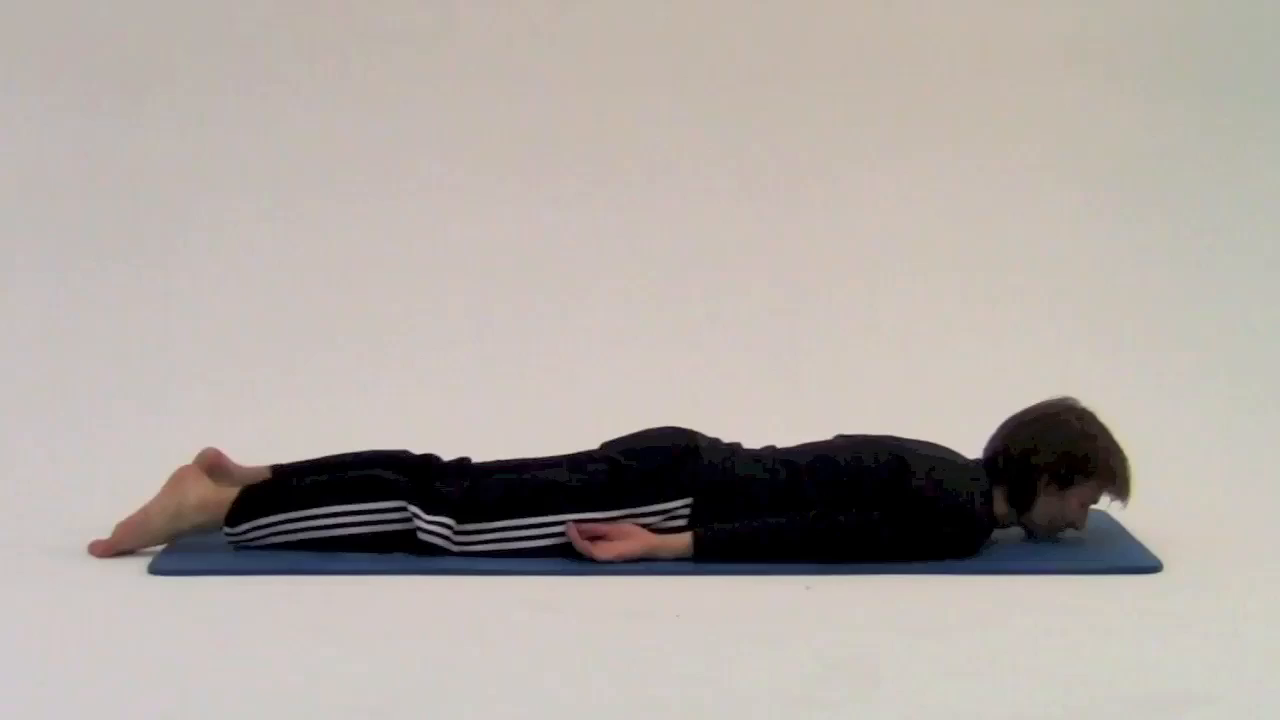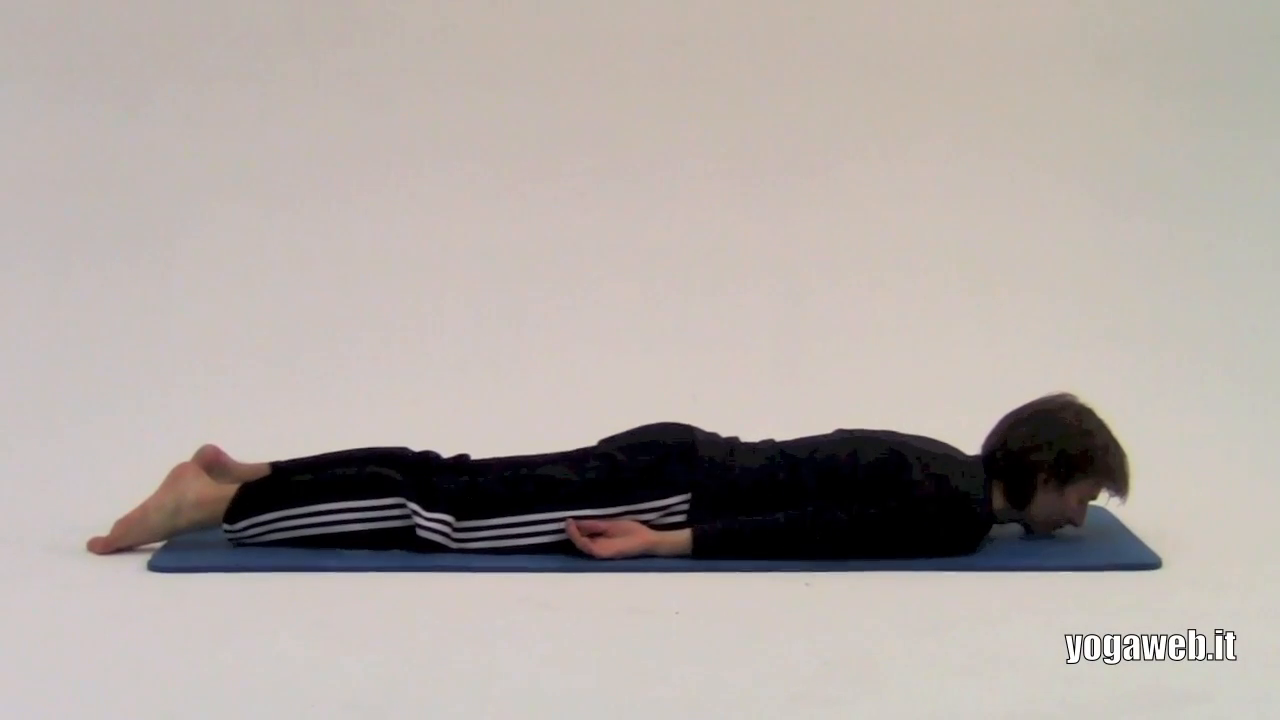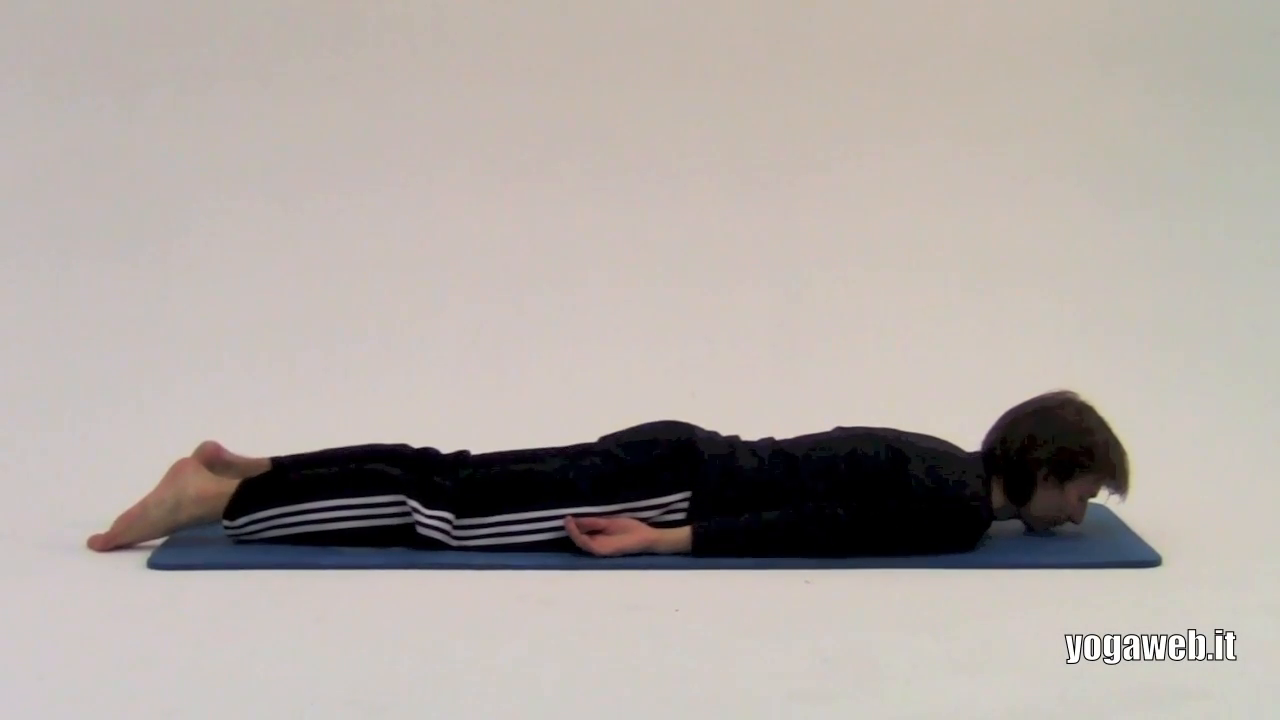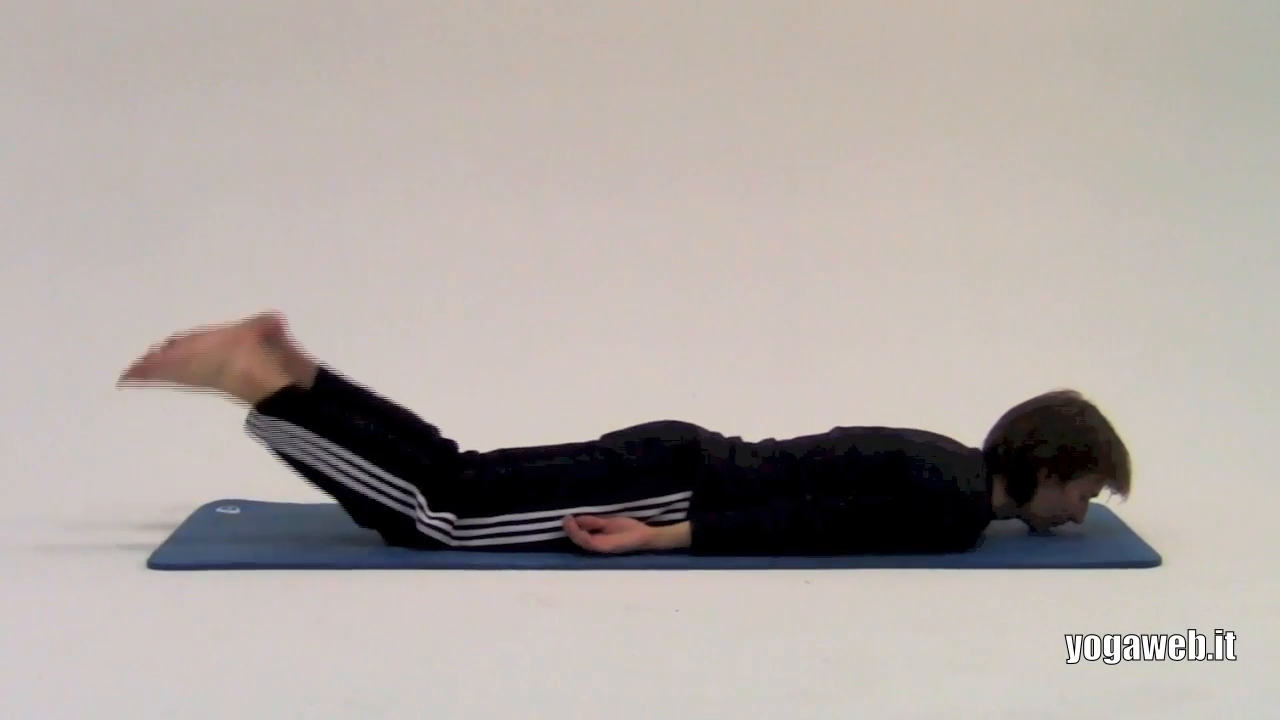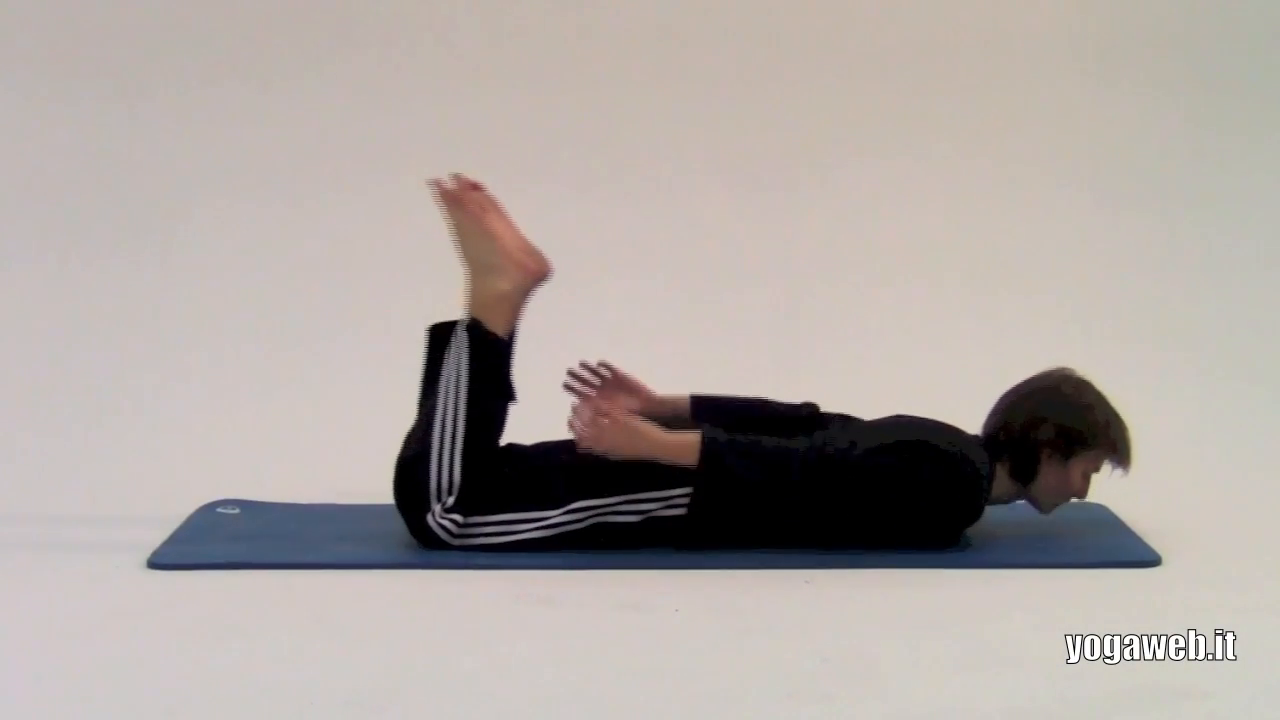
dt=1s
person 1, frame 1
left shoulder: (946, 468)
right shoulder: (964, 519)
right elbow: (813, 535)
right wrist: (673, 547)
left hip: (676, 467)
right hip: (673, 495)
left knee: (455, 484)
right knee: (449, 518)
left ankle: (249, 474)
right ankle: (220, 503)
person 1, frame 2
left shoulder: (946, 464)
right shoulder: (963, 513)
right elbow: (813, 532)
right wrist: (670, 544)
left hip: (676, 462)
right hip: (675, 493)
left knee: (454, 481)
right knee: (451, 513)
left ankle: (248, 473)
right ankle: (220, 501)
person 1, frame 3
left shoulder: (945, 462)
right shoulder: (960, 511)
right elbow: (812, 528)
right wrist: (670, 541)
left hip: (675, 461)
right hip: (673, 490)
left knee: (452, 479)
right knee: (446, 510)
left ankle: (246, 469)
right ankle: (218, 498)
person 1, frame 4
left shoulder: (943, 463)
right shoulder: (956, 509)
right elbow: (810, 523)
right wrist: (664, 538)
left hip: (673, 464)
right hip: (670, 487)
left knee: (442, 473)
right knee: (434, 508)
left ankle: (281, 363)
right ankle: (252, 378)
person 1, frame 5
left shoulder: (947, 451)
right shoulder: (954, 490)
left elbow: (797, 424)
right elbow: (813, 477)
left wrist: (662, 410)
right wrist: (658, 443)
left hip: (675, 466)
right hip: (673, 490)
right knee: (434, 505)
left ankle: (500, 294)
right ankle: (494, 296)
